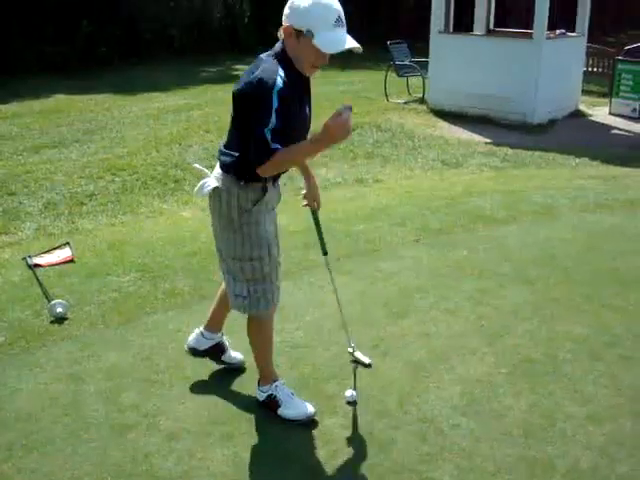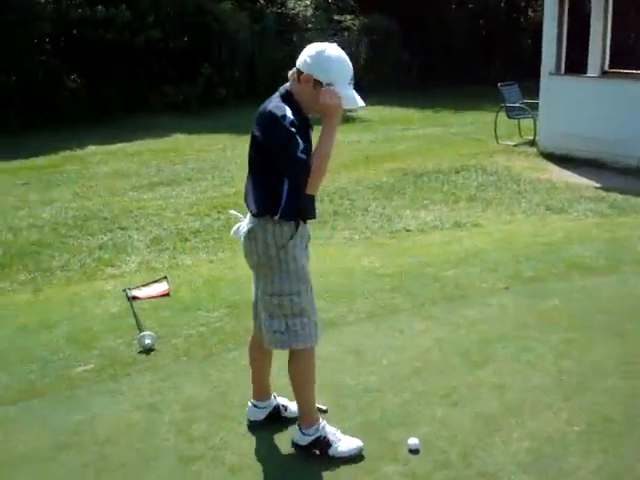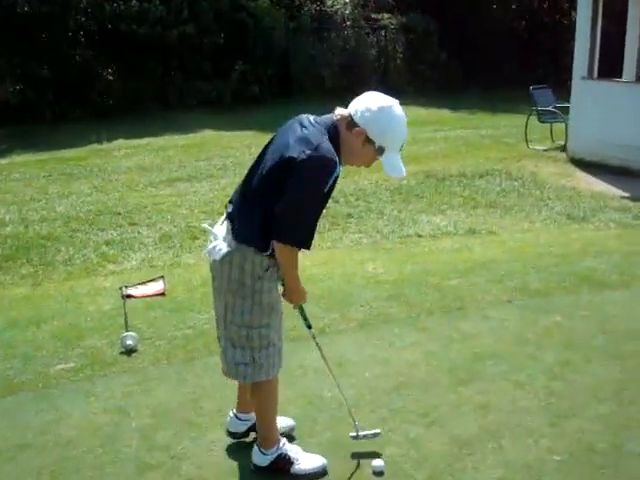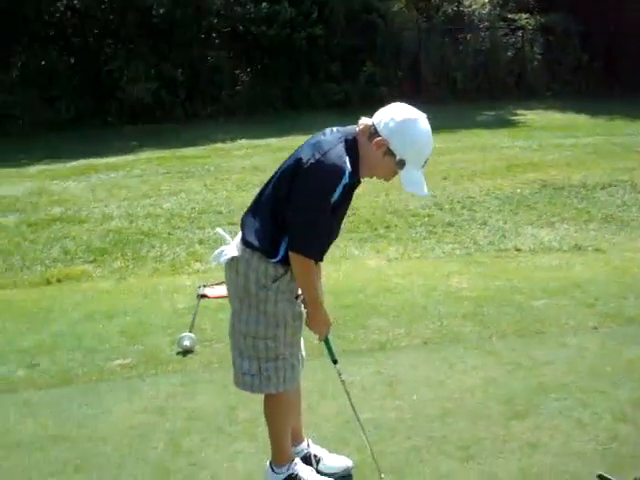
dt=0.7s
person 1, frame 1
left shoulder: (292, 74)
right shoulder: (268, 81)
right elbow: (265, 163)
left wrist: (308, 176)
right wrist: (321, 143)
left hip: (256, 192)
right hip: (242, 196)
left knee: (247, 278)
right knee: (261, 295)
left ankle: (208, 336)
right ankle: (269, 386)
person 1, frame 2
left shoulder: (288, 112)
right shoulder: (277, 117)
right elbow: (310, 183)
right wrist: (331, 124)
left hip: (277, 230)
right hip: (276, 235)
left knee: (267, 324)
right knee: (301, 334)
left ankle: (262, 403)
right ankle: (310, 429)
person 1, frame 3
left shoulder: (307, 124)
right shoulder: (321, 161)
right elbow: (286, 238)
left wrist: (285, 275)
right wrist: (294, 286)
left hip: (236, 240)
right hip: (249, 258)
left knee: (254, 347)
right knee: (263, 358)
left ankle: (244, 416)
person 1, frame 4
left shoulder: (341, 144)
right shoulder: (332, 168)
right elbow: (302, 250)
left wrist: (314, 292)
right wrist: (316, 308)
left hip: (277, 263)
right hip: (263, 269)
left knee: (290, 363)
right knee: (278, 371)
left ankle: (298, 447)
